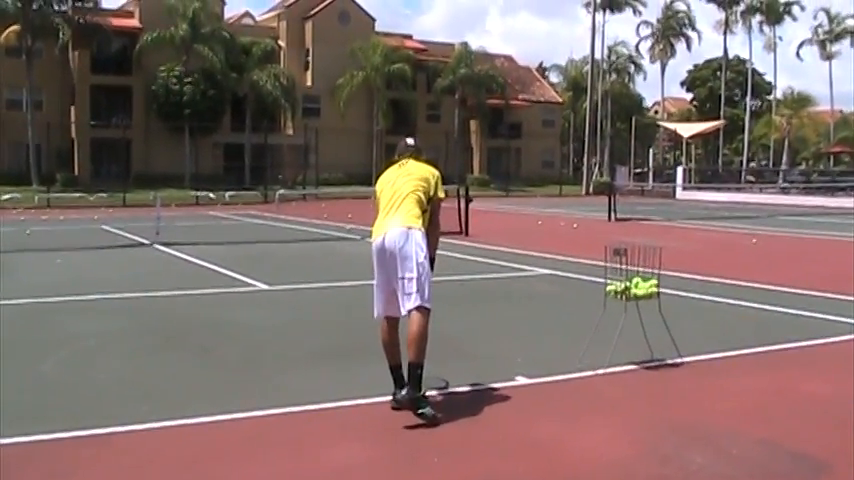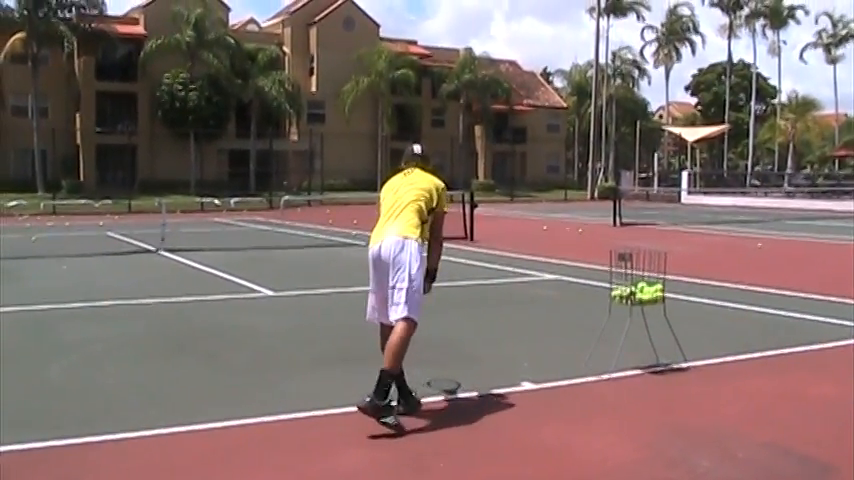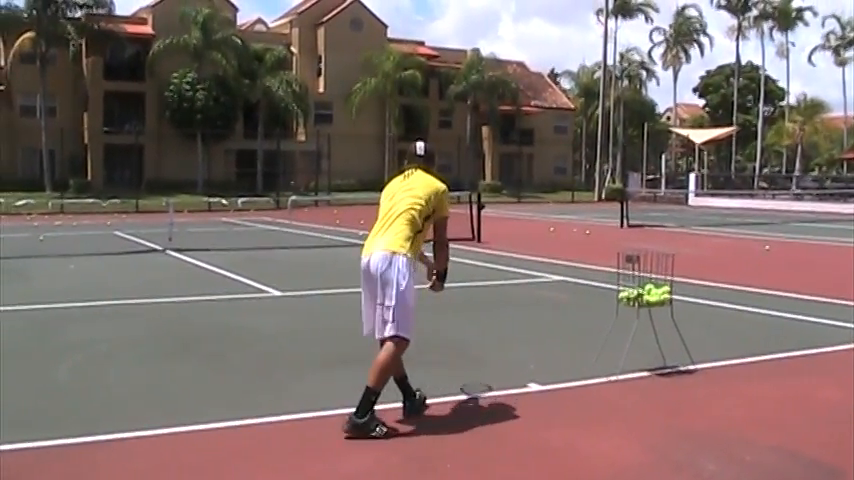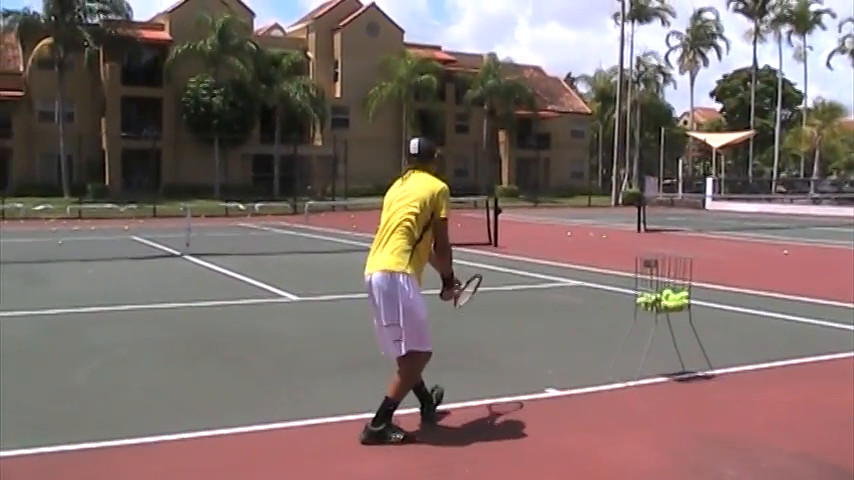
dt=0.4s
person 1, frame 1
left shoulder: (385, 177)
right shoulder: (430, 172)
right elbow: (433, 224)
right wrist: (430, 260)
left hip: (379, 237)
right hip: (407, 233)
left knee: (390, 316)
right knee: (418, 310)
left ankle: (401, 389)
right ankle: (413, 391)
person 1, frame 2
left shoulder: (390, 183)
right shoulder: (435, 184)
right elbow: (435, 237)
left wrist: (421, 271)
right wrist: (431, 274)
left hip: (377, 244)
right hip: (404, 243)
left knee: (388, 324)
right knee: (405, 321)
left ankle: (405, 395)
right ankle: (378, 397)
person 1, frame 3
left shoulder: (393, 184)
right shoulder: (437, 187)
right elbow: (440, 241)
left wrist: (427, 263)
right wrist: (441, 274)
left hip: (370, 255)
right hip: (392, 258)
left knee: (389, 336)
right knee: (397, 339)
left ankle: (411, 398)
right ankle: (361, 415)
person 1, frame 4
left shoulder: (397, 186)
right shoulder: (437, 187)
right elbow: (441, 245)
left wrist: (444, 274)
right wrist: (448, 281)
left hip: (375, 271)
right hip: (396, 274)
left knee: (408, 348)
right knee: (418, 352)
left ankle: (427, 403)
right ankle: (378, 425)
